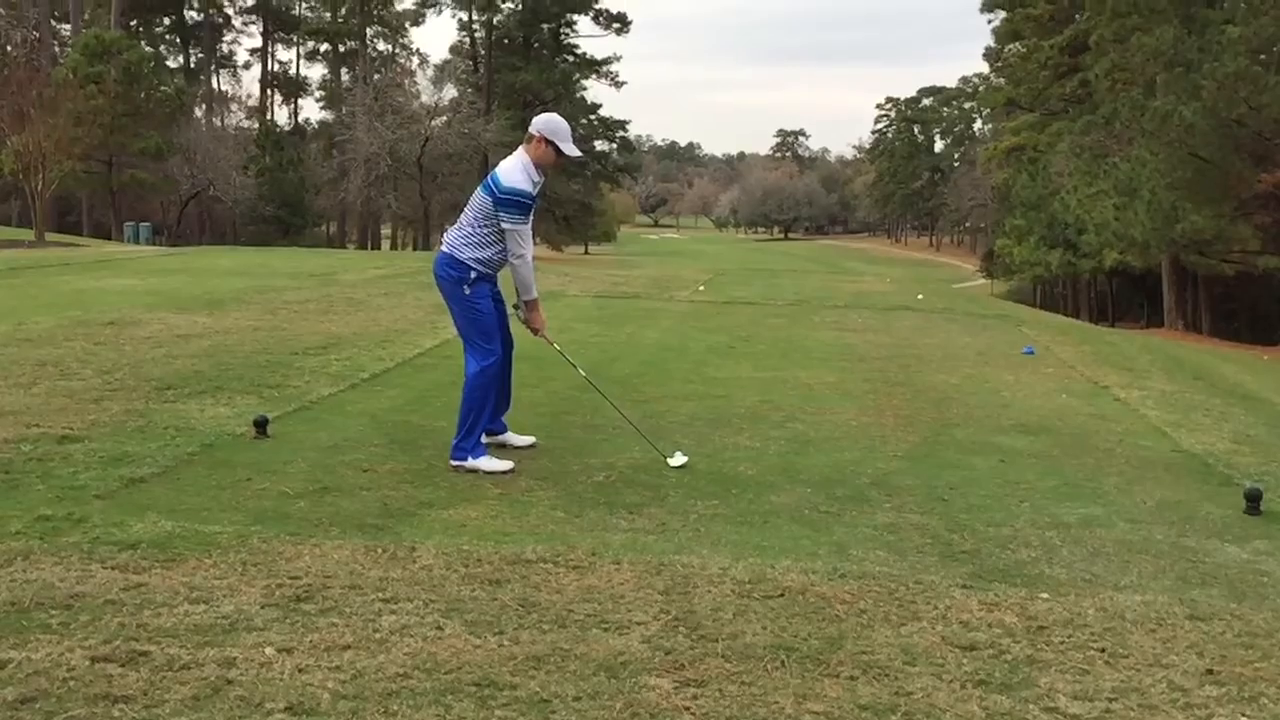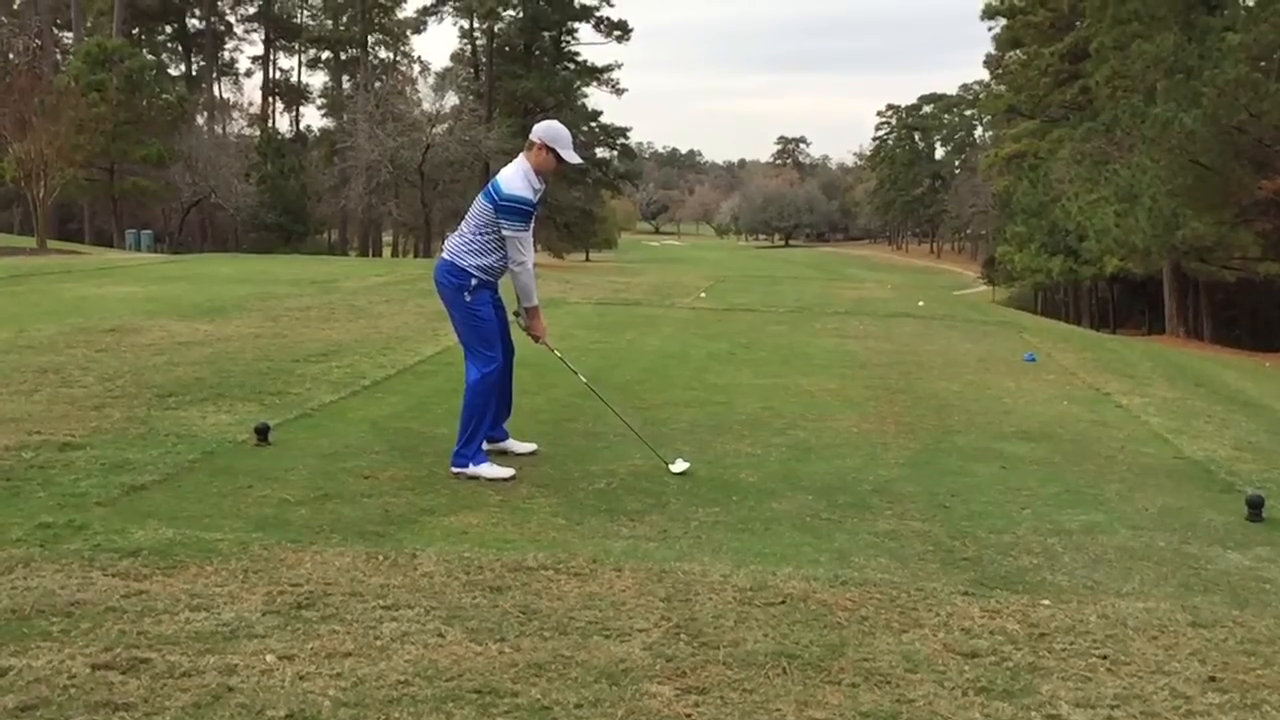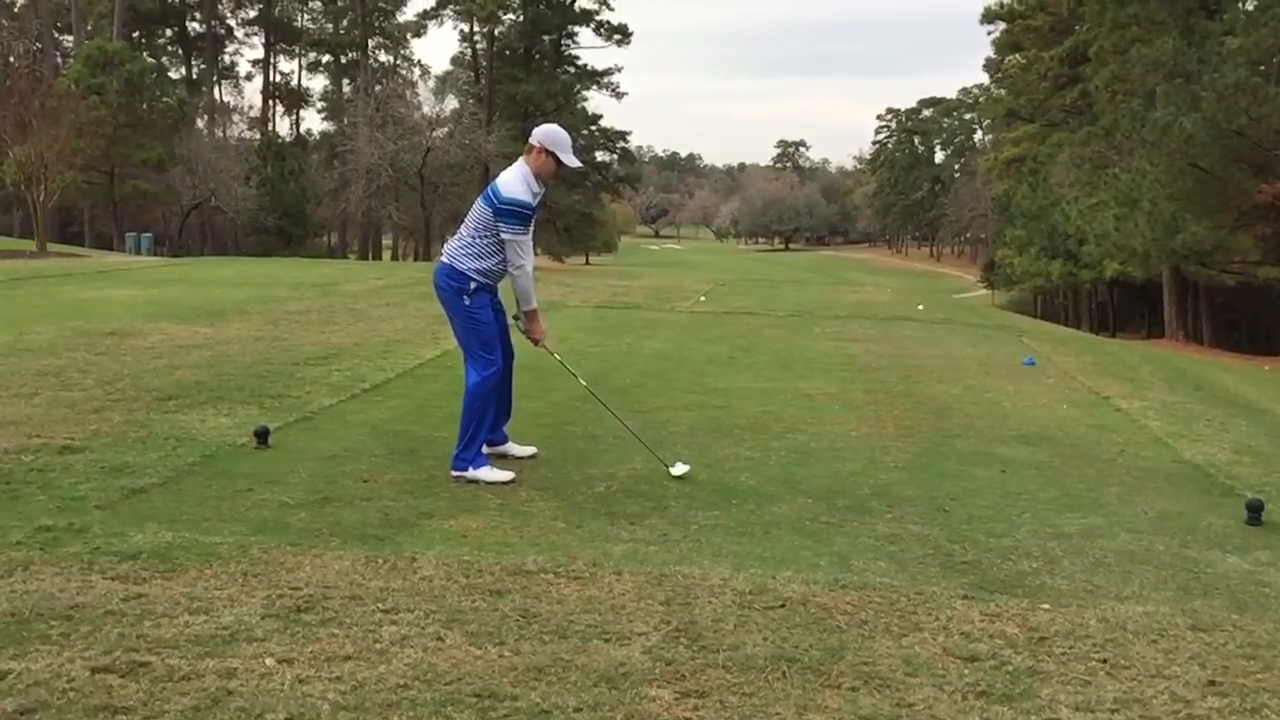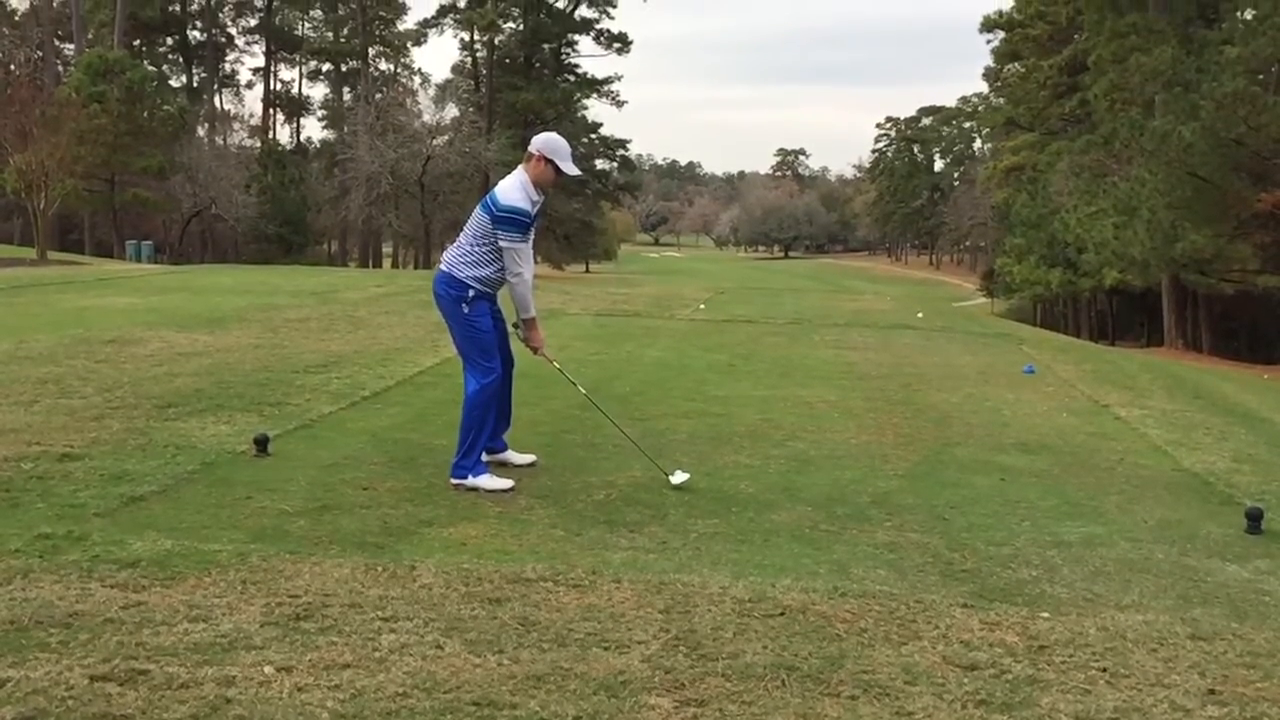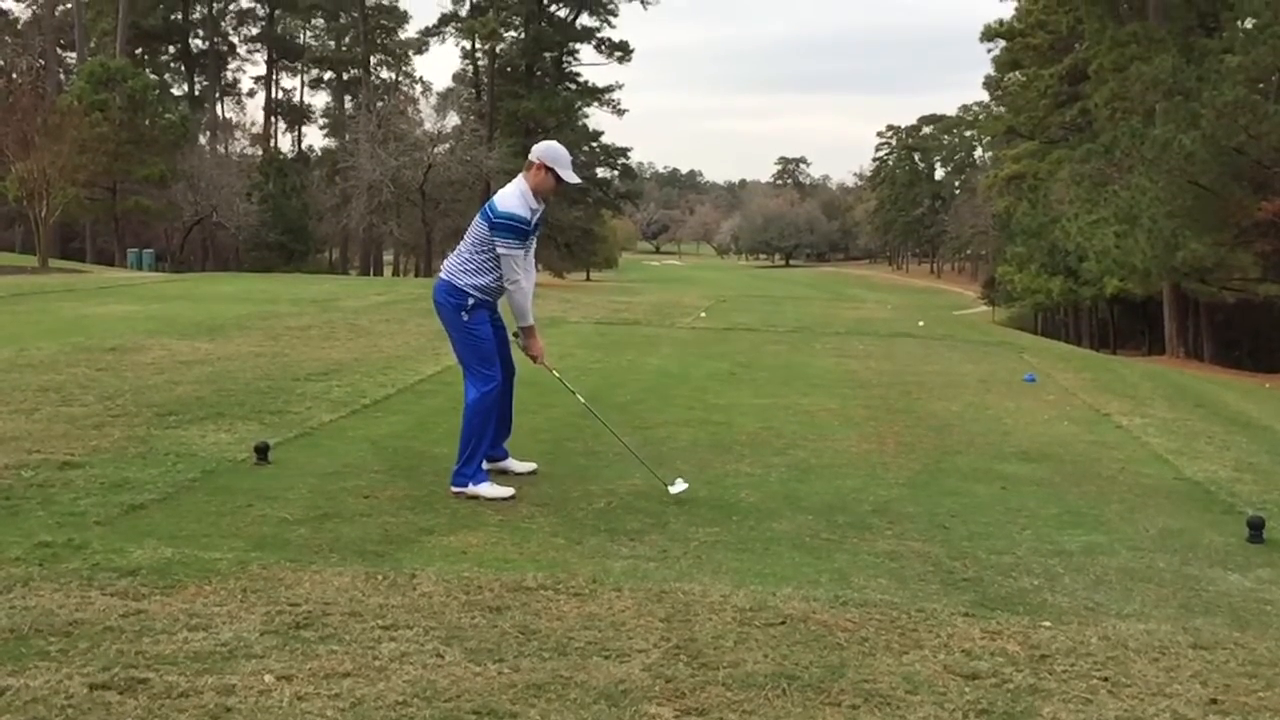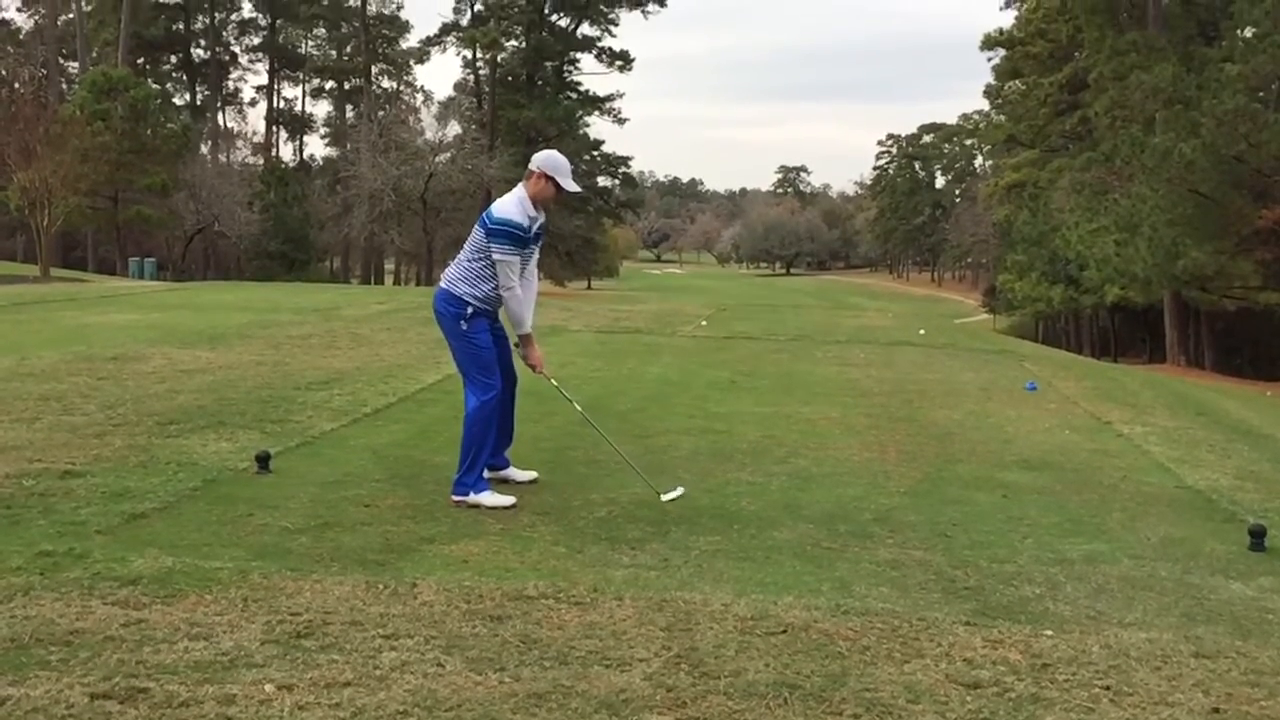
dt=0.7s
person 1, frame 1
left shoulder: (522, 173)
right shoulder: (515, 183)
left elbow: (520, 248)
right elbow: (519, 253)
left wrist: (526, 299)
right wrist: (533, 306)
left hip: (476, 270)
right hip: (461, 270)
left knee: (502, 348)
right knee: (485, 356)
left ankle: (493, 427)
right ankle: (466, 450)
person 1, frame 2
left shoulder: (523, 181)
right shoulder: (516, 190)
left elbow: (520, 256)
right elbow: (520, 261)
left wrist: (526, 305)
right wrist: (533, 312)
left hip: (477, 277)
right hip: (462, 277)
left knee: (503, 354)
right knee: (487, 363)
left ankle: (494, 434)
right ankle: (467, 458)
person 1, frame 3
left shoulder: (524, 184)
right shoulder: (515, 194)
left elbow: (521, 259)
right elbow: (518, 264)
left wrist: (525, 309)
right wrist: (532, 316)
left hip: (477, 280)
right hip: (461, 281)
left knee: (503, 358)
right knee: (486, 366)
left ankle: (493, 437)
right ankle: (467, 461)
person 1, frame 4
left shoulder: (527, 195)
right shoulder: (512, 202)
left elbow: (523, 263)
right elbow: (516, 272)
left wrist: (526, 318)
right wrist: (531, 324)
left hip: (477, 289)
right hip: (459, 288)
left knee: (502, 365)
right knee: (485, 374)
left ankle: (493, 445)
right ankle: (467, 469)
person 1, frame 5
left shoulder: (531, 205)
right shoulder: (511, 209)
left elbow: (526, 268)
right elbow: (513, 279)
left wrist: (526, 326)
right wrist: (529, 332)
left hip: (479, 297)
right hip: (459, 296)
left knee: (503, 373)
right knee: (485, 381)
left ankle: (494, 453)
right ankle: (467, 477)
person 1, frame 6
left shoulder: (535, 218)
right shoulder: (507, 217)
left elbow: (529, 277)
right elbow: (509, 287)
left wrist: (526, 334)
right wrist: (528, 341)
left hip: (481, 307)
right hip: (459, 305)
left knee: (505, 382)
right knee: (485, 390)
left ankle: (495, 462)
right ankle: (468, 486)
